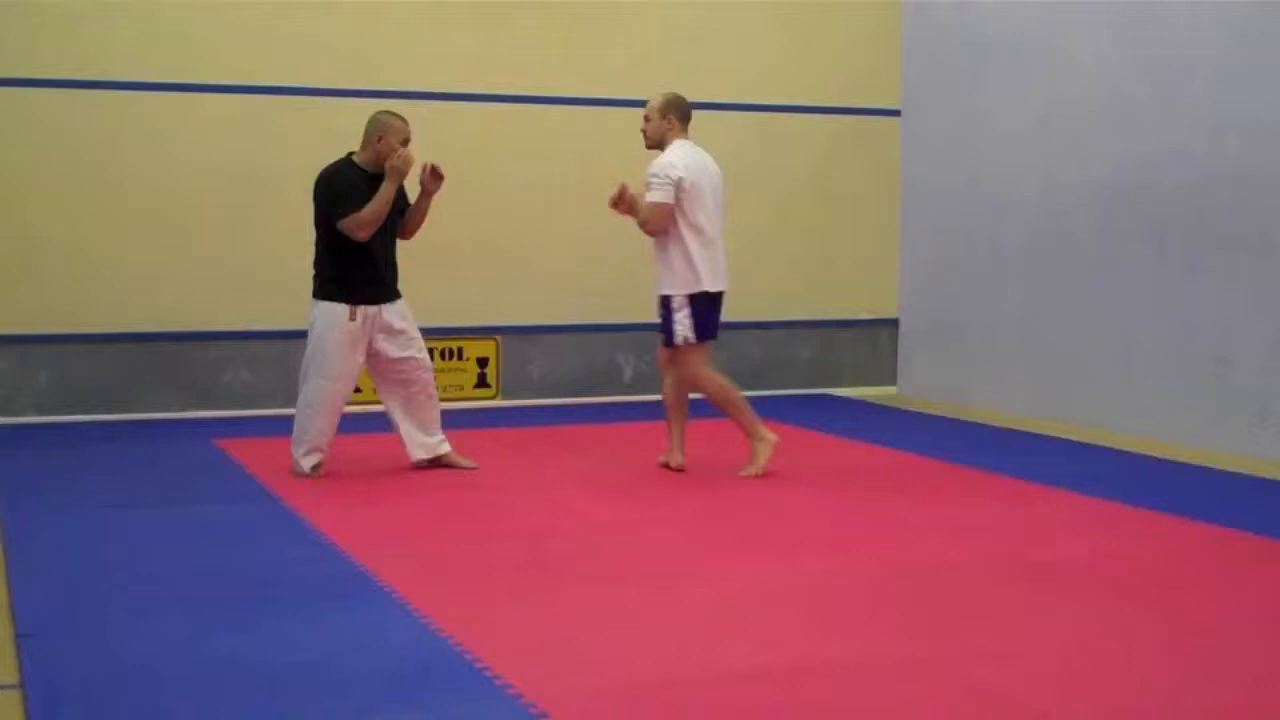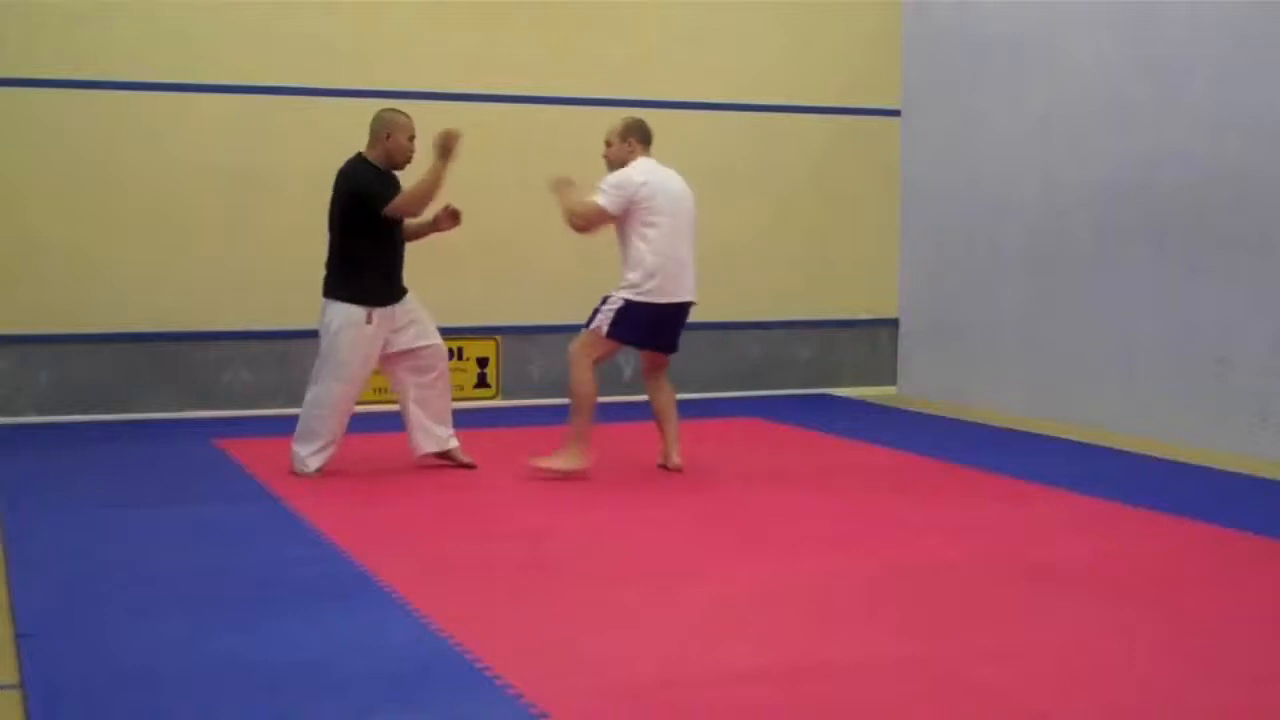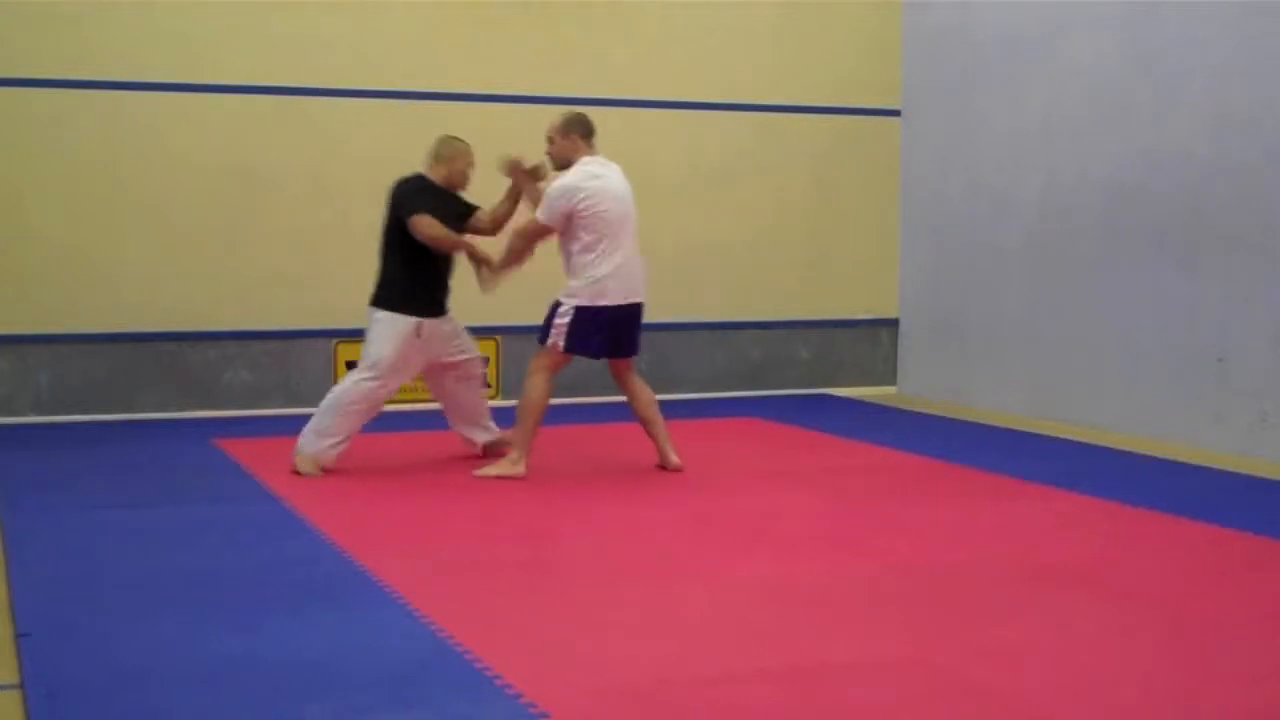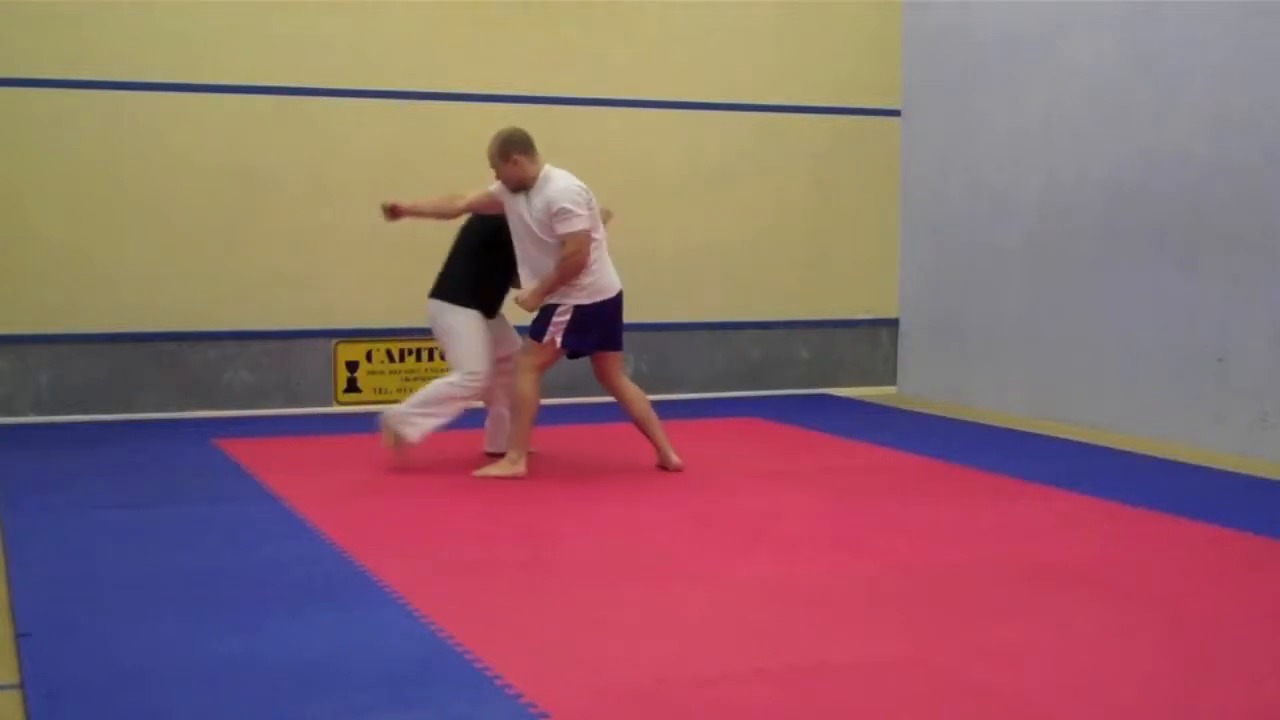
dt=0.3s
person 1, frame 1
left shoulder: (667, 164)
right shoulder: (702, 161)
left elbow: (655, 225)
left wrist: (632, 205)
right wrist: (634, 205)
left hip: (688, 283)
right hip: (705, 279)
left knee: (696, 370)
right knee: (675, 366)
left ankle: (760, 437)
right ankle: (674, 451)
person 1, frame 2
left shoulder: (626, 179)
right shoulder: (676, 181)
left elbow: (581, 221)
left wrist: (565, 192)
left hip: (643, 293)
right hip: (679, 294)
left knee: (581, 356)
right knee: (655, 371)
left ankle: (575, 451)
right ankle: (672, 452)
person 1, frame 3
left shoulder: (568, 185)
right shoulder: (609, 173)
left elbow: (528, 237)
left wrist: (497, 266)
right wrist: (527, 182)
left hip: (589, 299)
right hip: (629, 296)
left knee: (541, 368)
right knee: (627, 377)
left ankle: (515, 460)
right ankle: (668, 454)
person 1, frame 4
left shoulder: (562, 192)
right shoulder: (513, 192)
left elbow: (577, 256)
right elbow: (458, 206)
left wrist: (538, 292)
left hip: (582, 299)
right hip: (603, 297)
left knee: (527, 366)
right knee: (614, 378)
left ankle: (515, 459)
right ankle: (667, 453)
person 2, frame 1
left shoulder: (385, 178)
right shoulder: (336, 178)
left elbow: (405, 230)
right elbow: (360, 229)
left wrist: (426, 194)
right wrist: (393, 182)
left hip: (386, 302)
right hip: (340, 305)
left knee: (414, 372)
right knee: (328, 383)
left ankle: (432, 448)
right ankle: (307, 459)
person 2, frame 2
left shoulder: (384, 178)
right shoulder: (356, 177)
right elbow: (410, 204)
left wrist: (434, 225)
right wrist: (442, 159)
left hip: (394, 299)
right hip: (352, 304)
left knee: (429, 359)
right knee: (338, 382)
left ankle: (440, 442)
right ankle: (306, 459)
person 2, frame 3
left shoulder: (448, 200)
right shoulder: (410, 190)
left elbow: (490, 224)
right elbow: (426, 232)
left wrist: (517, 187)
right wrist: (473, 252)
left hip: (432, 315)
right hip: (398, 315)
left knee: (465, 369)
right knee: (371, 381)
left ankle: (485, 437)
right ankle: (310, 451)
person 2, frame 4
left shoulder: (505, 218)
right shoulder: (508, 218)
right hip: (457, 307)
left knee: (509, 366)
right knee: (472, 378)
left ankle: (501, 443)
right ankle: (400, 423)
